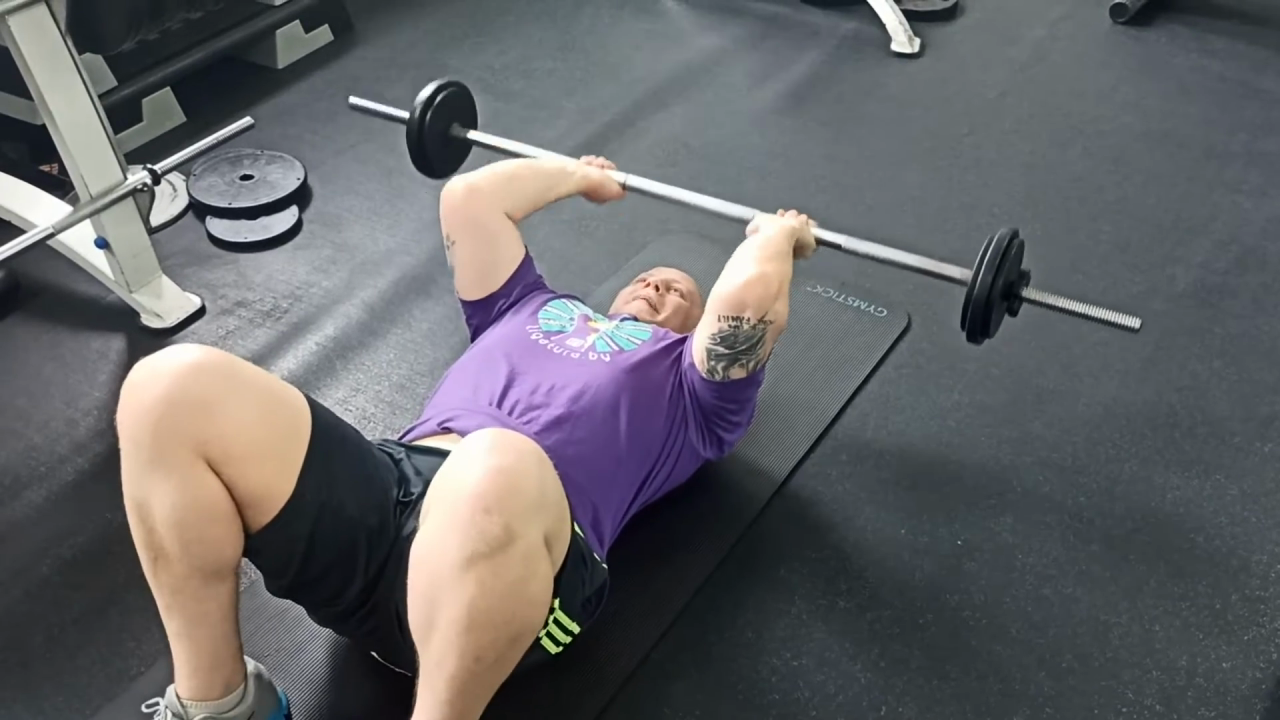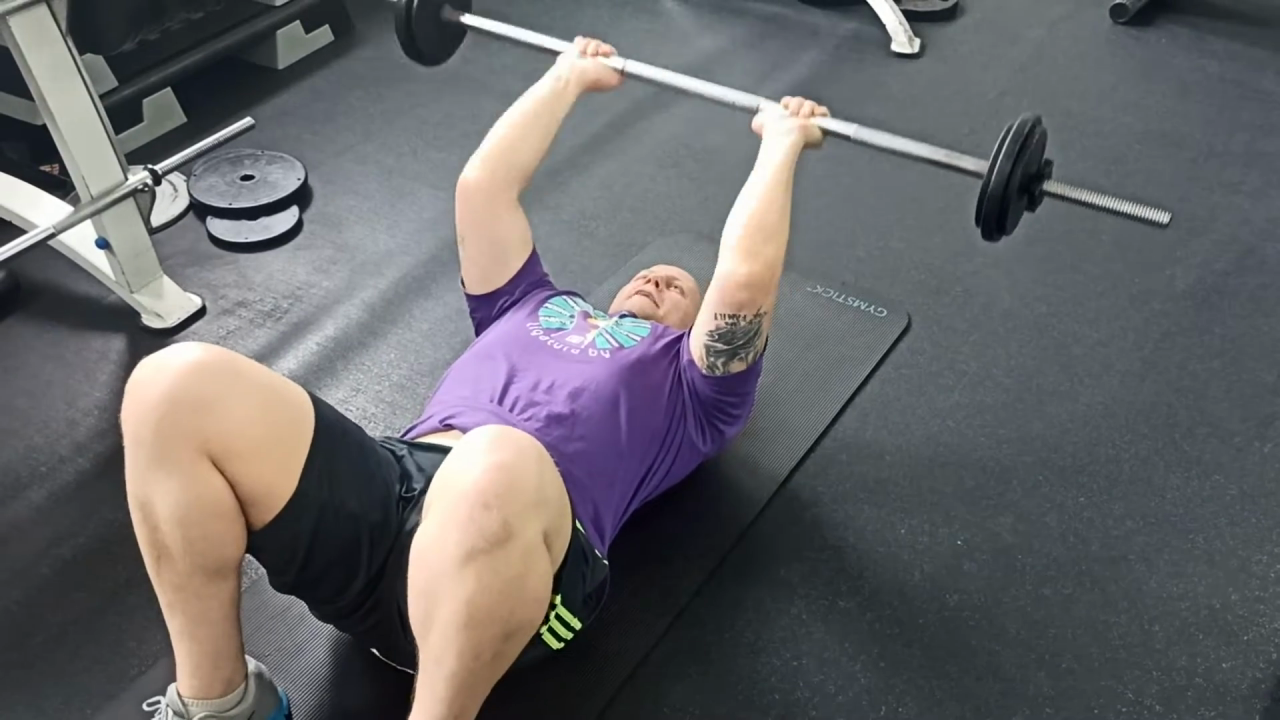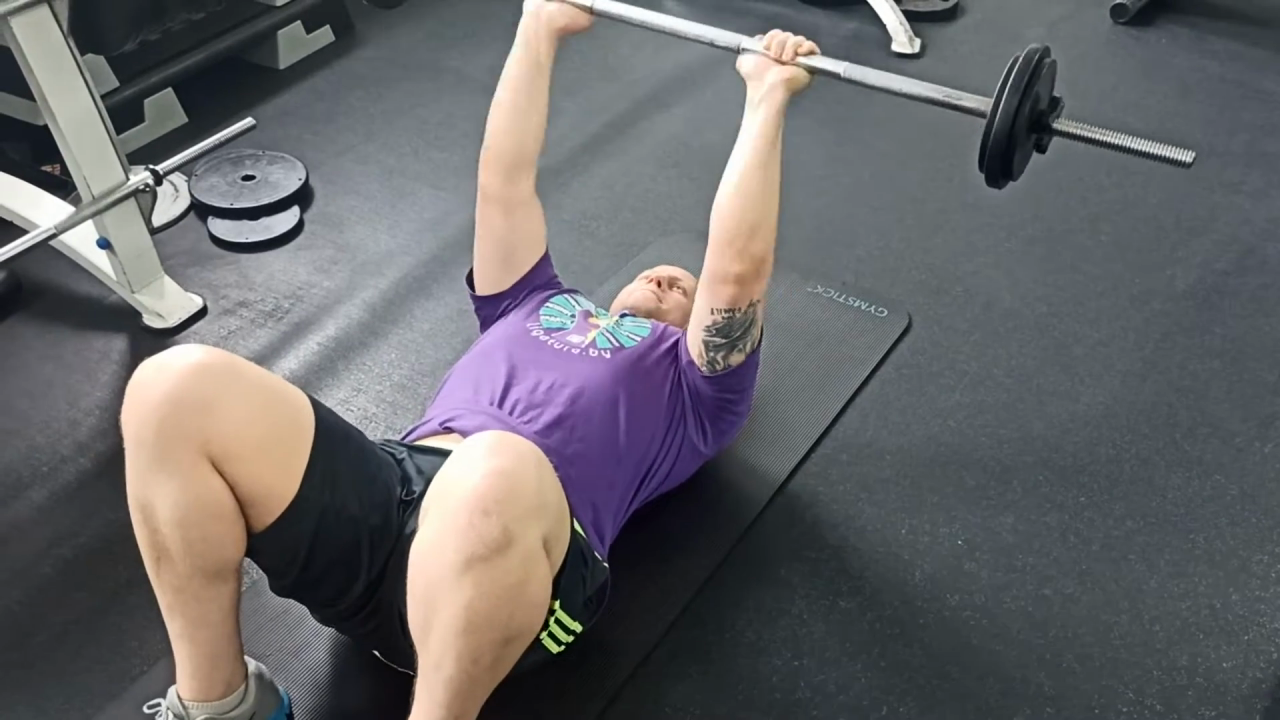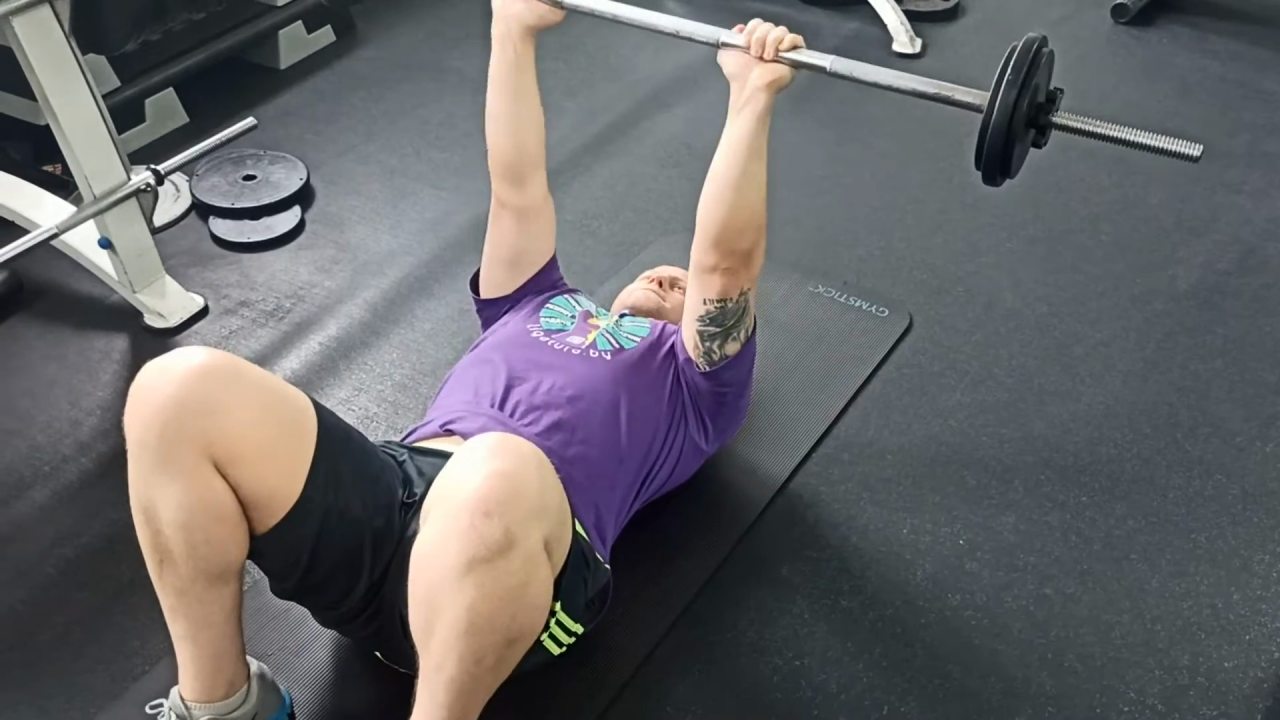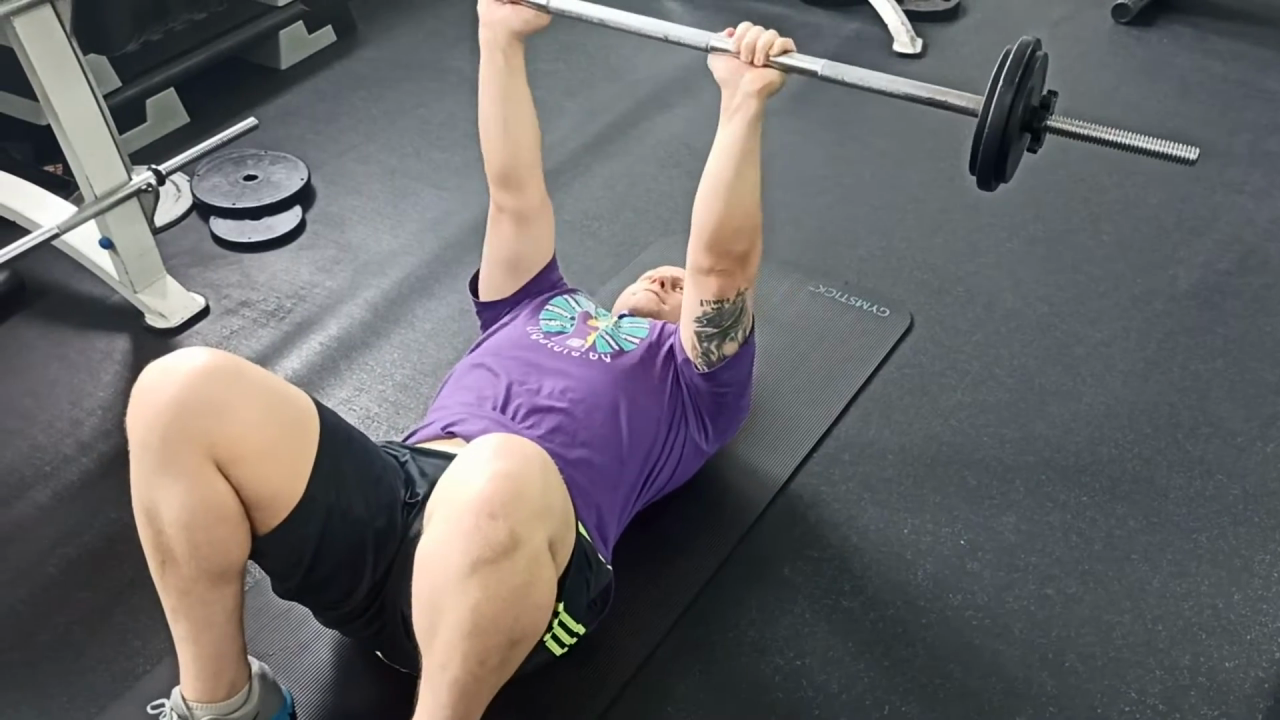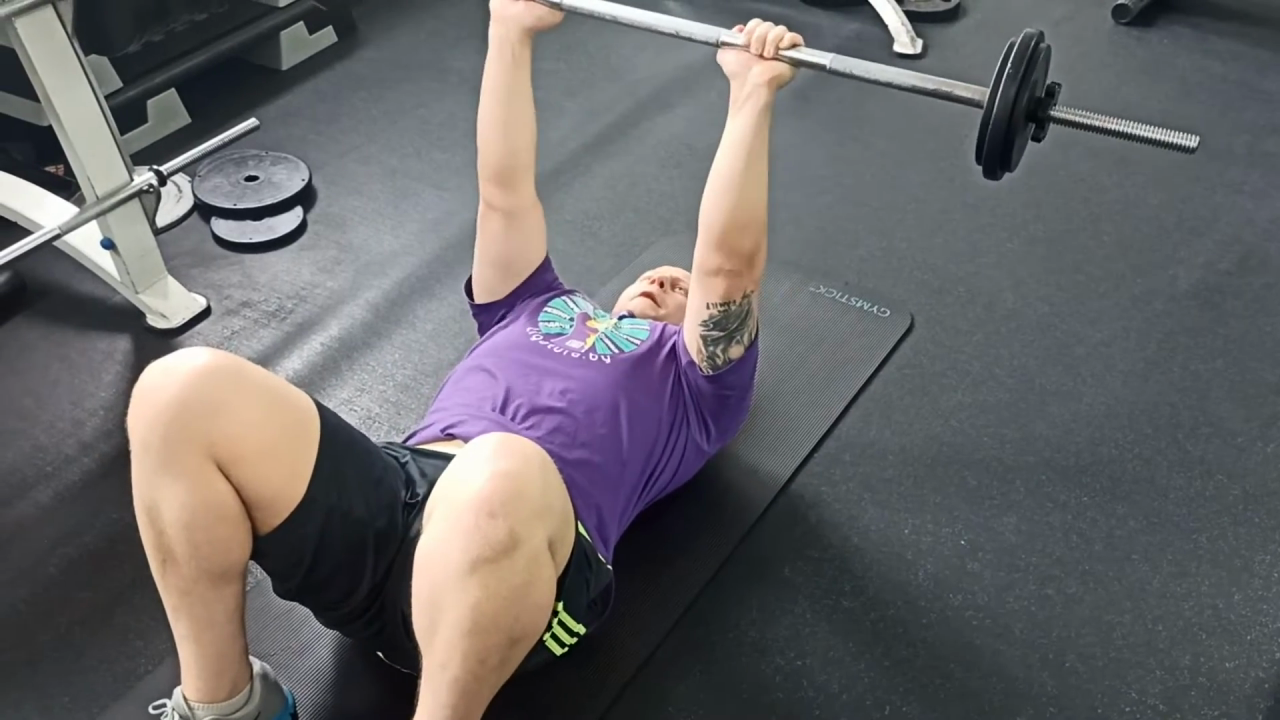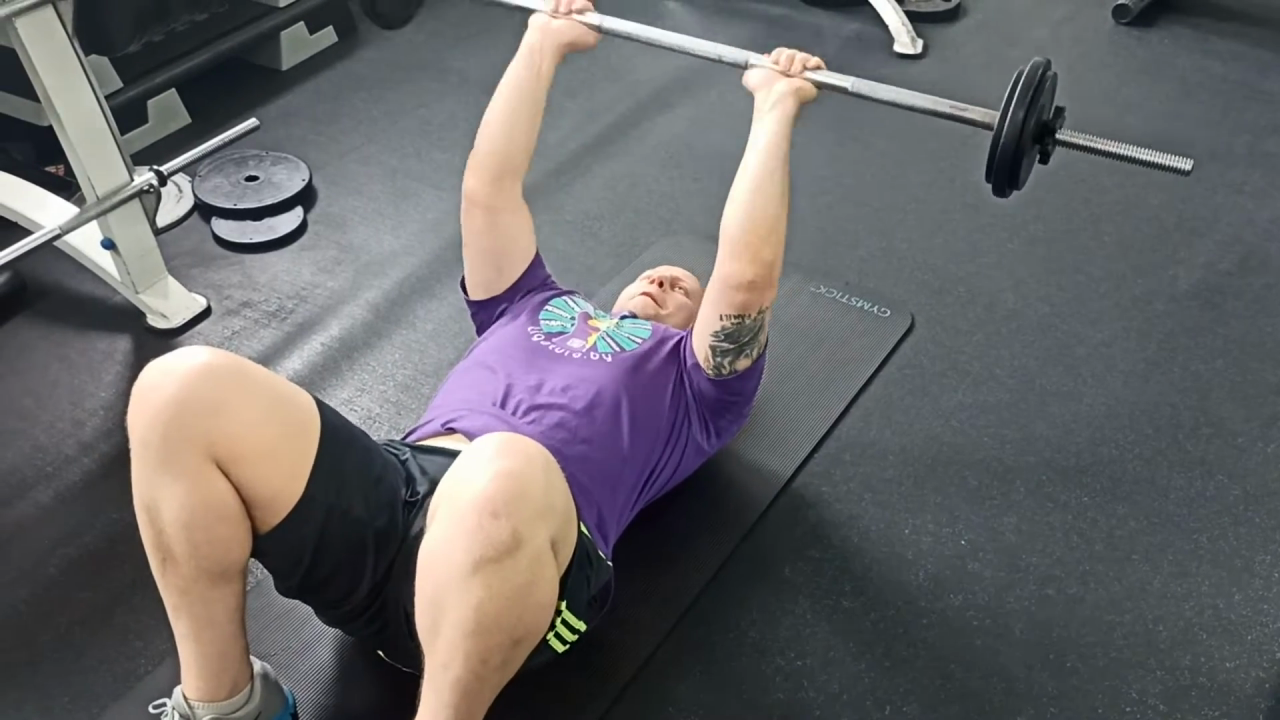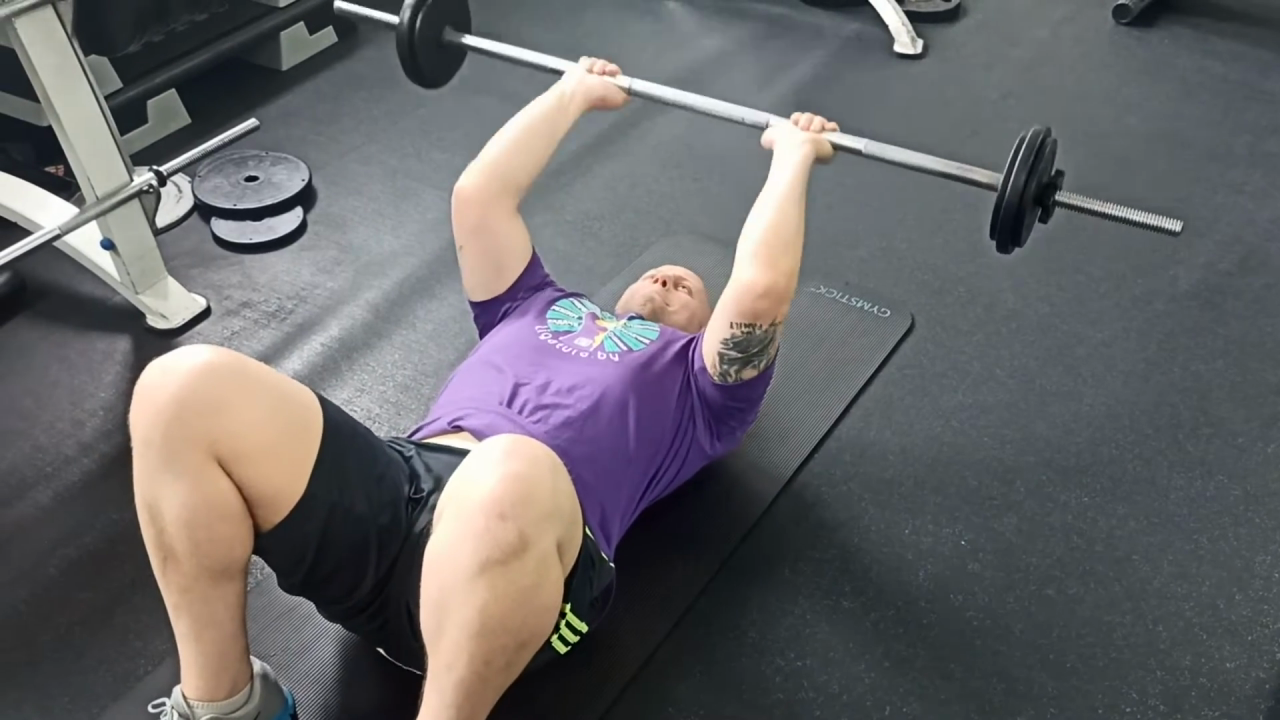
dt=0.2s
person 1, frame 1
left shoulder: (692, 383)
right shoulder: (541, 311)
left elbow: (747, 295)
right elbow: (466, 200)
left wrist: (780, 232)
right wrist: (579, 173)
left hip: (515, 538)
right hip: (392, 486)
left knee: (493, 471)
right knee: (174, 389)
person 1, frame 2
left shoulder: (692, 380)
right shoulder: (537, 306)
left elbow: (745, 277)
right elbow: (480, 192)
left wrist: (782, 142)
right wrist: (568, 77)
left hip: (517, 530)
right hip: (391, 485)
left knee: (496, 470)
right knee: (175, 386)
person 1, frame 3
left shoulder: (692, 383)
right shoulder: (537, 306)
left elbow: (736, 267)
right elbow: (504, 185)
left wrist: (767, 96)
left hip: (514, 524)
right hip: (389, 486)
left knee: (493, 478)
right knee: (176, 388)
person 1, frame 4
left shoulder: (695, 382)
right shoulder: (541, 305)
left elbow: (727, 261)
right elbow: (519, 191)
left wrist: (751, 95)
left hip: (512, 533)
right hip: (390, 490)
left knee: (495, 480)
right knee: (177, 390)
person 1, frame 5
left shoulder: (695, 380)
right shoulder: (541, 309)
left elbow: (723, 263)
right elbow: (515, 195)
left wrist: (742, 99)
left hip: (516, 535)
right hip: (392, 492)
left knee: (500, 481)
right knee: (179, 391)
person 1, frame 6
left shoulder: (693, 381)
right shoulder: (537, 310)
left elbow: (729, 263)
right elbow: (506, 194)
left wrist: (752, 94)
left hip: (513, 532)
right hip: (389, 493)
left knee: (498, 478)
right knee: (181, 390)
person 1, frame 7
left shoulder: (694, 381)
right shoulder: (540, 308)
left elbow: (746, 277)
right elbow: (487, 192)
left wrist: (775, 108)
left hip: (514, 523)
right hip: (389, 492)
left knee: (502, 481)
right knee: (181, 390)
person 1, frame 8
left shoulder: (698, 378)
right shoulder: (542, 307)
left elbow: (759, 293)
right elbow: (478, 199)
left wrist: (791, 158)
right wrist: (574, 95)
left hip: (518, 524)
right hip: (390, 492)
left knee: (508, 484)
right knee: (183, 388)
